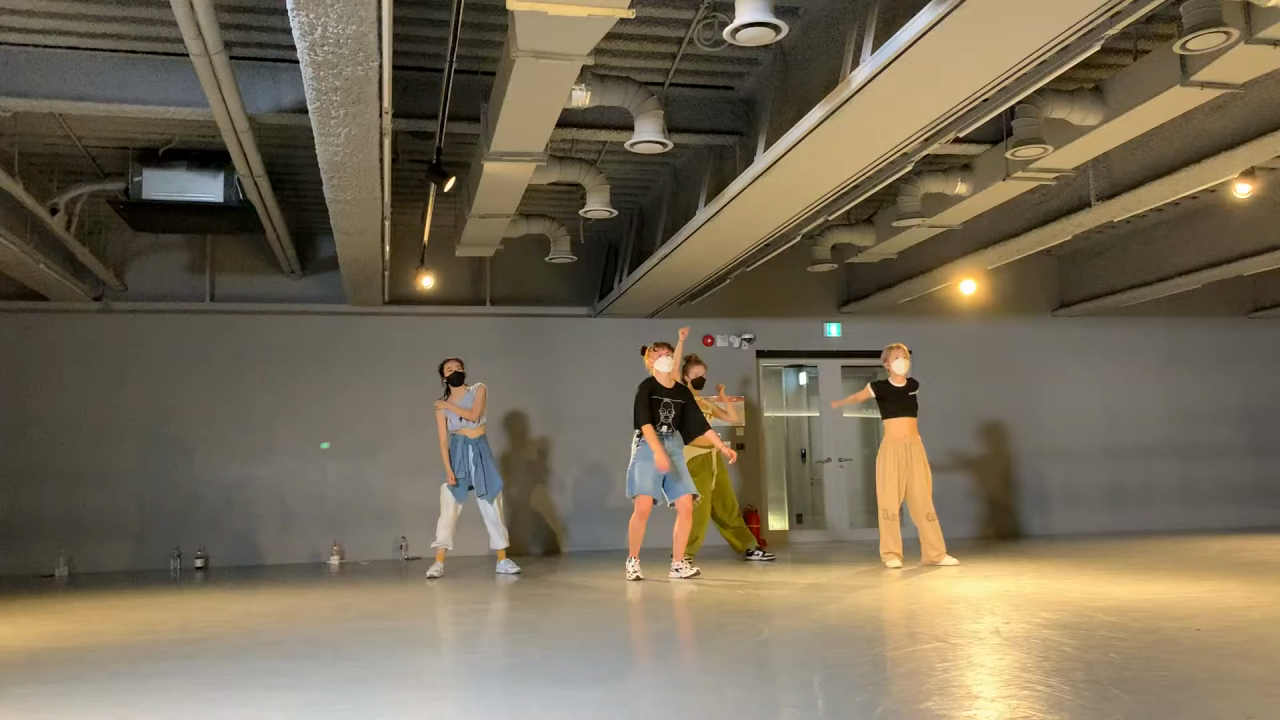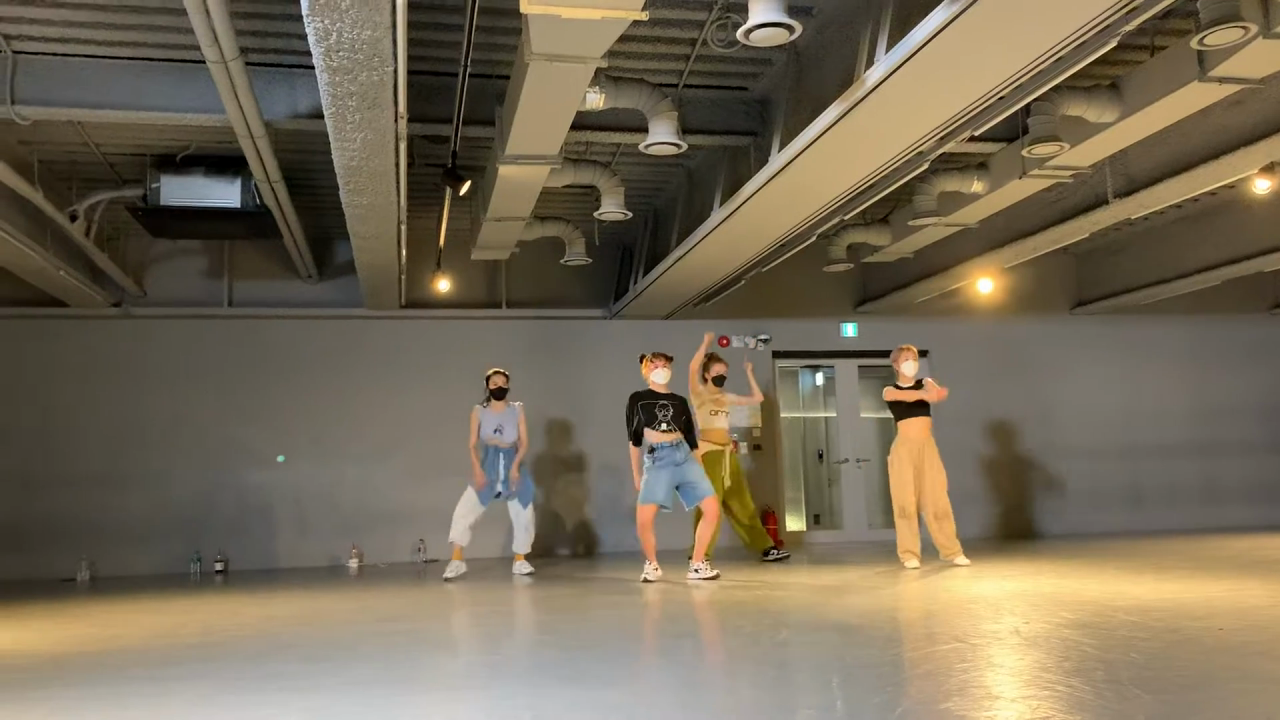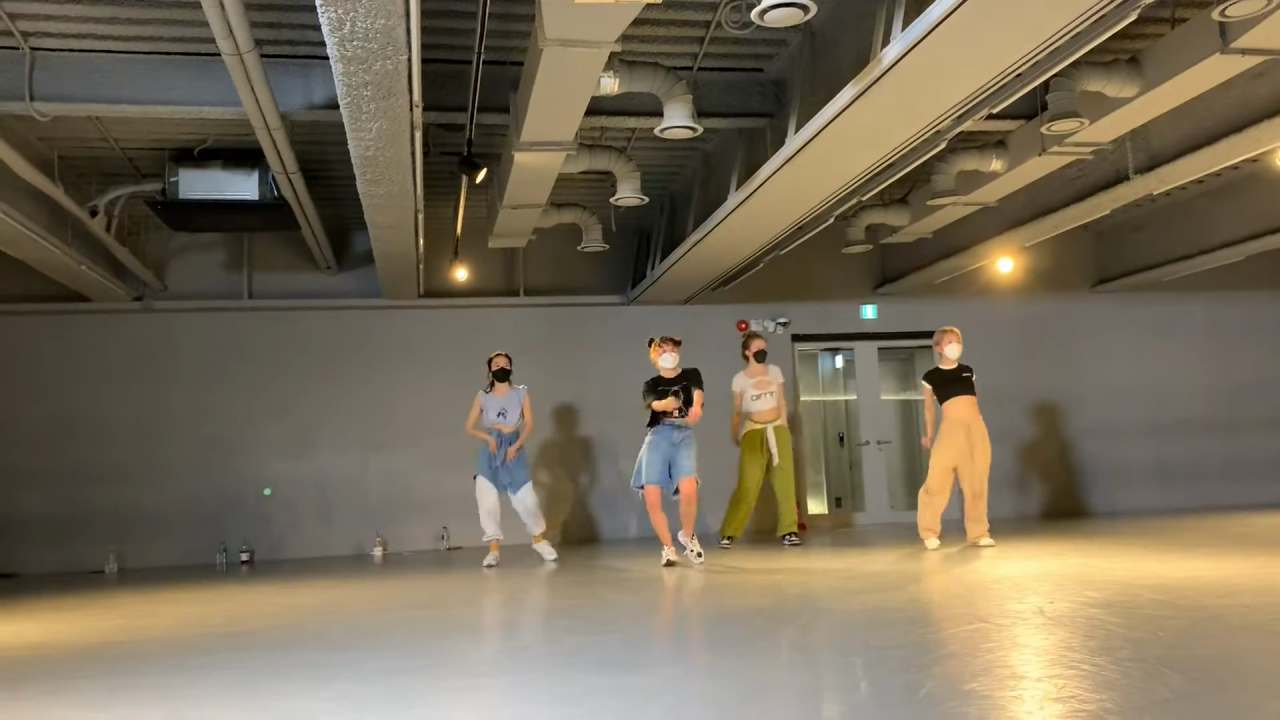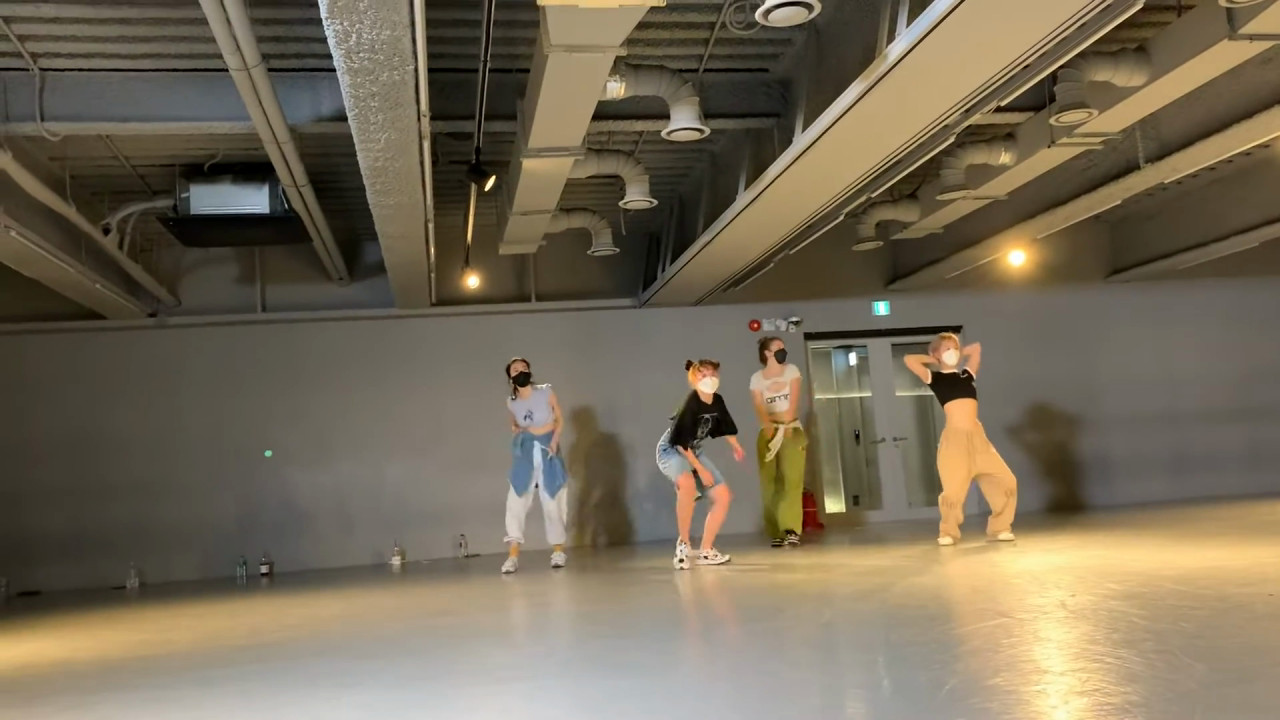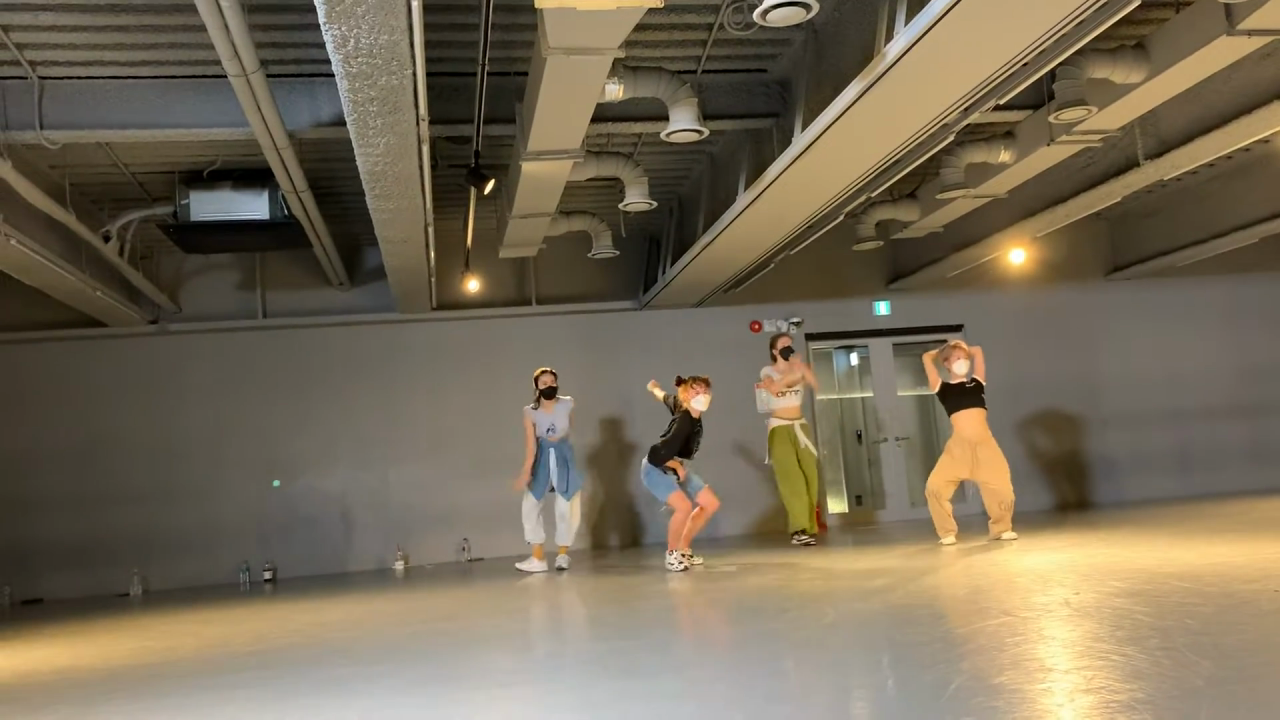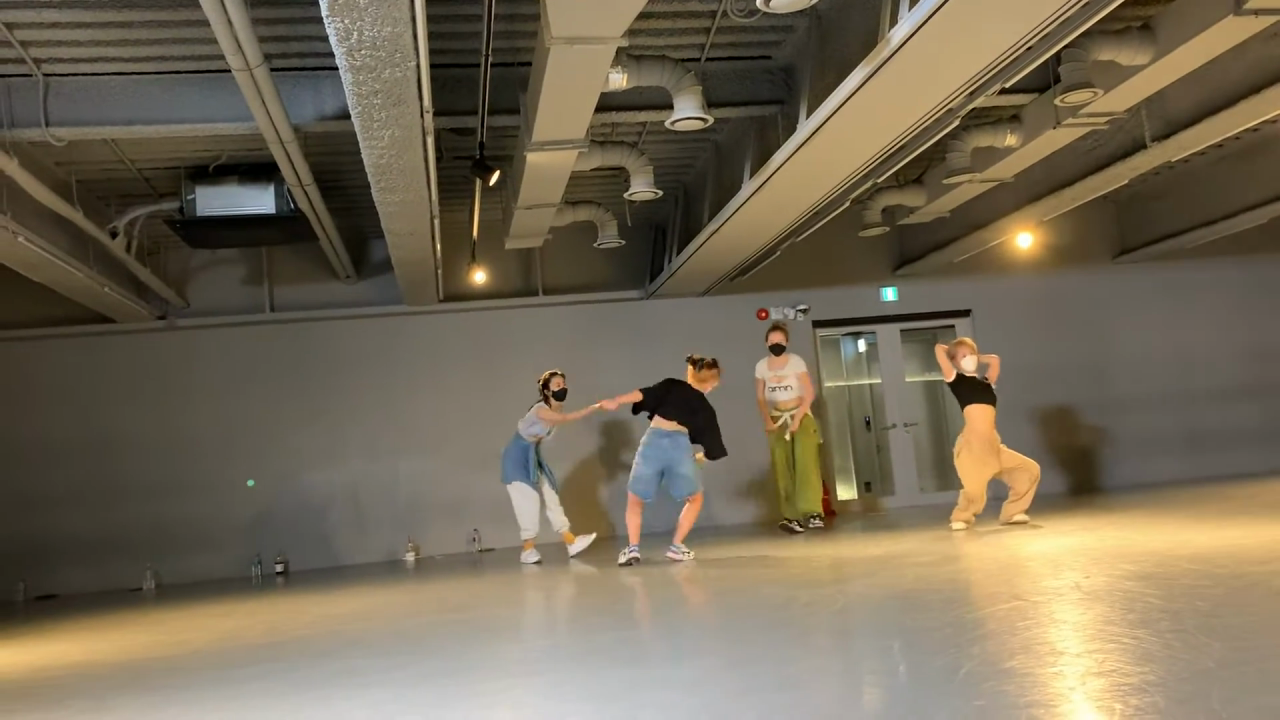
dt=0.7s
person 1, frame 1
left shoulder: (682, 391)
right shoulder: (646, 388)
left elbow: (699, 423)
right elbow: (643, 422)
left wrist: (722, 446)
right wrist: (657, 451)
left hip: (672, 447)
right hip: (647, 446)
left knee: (686, 505)
right knee: (643, 506)
left ankle: (678, 564)
right ankle: (633, 560)
person 1, frame 2
left shoulder: (680, 401)
right shoulder: (637, 399)
right elbow: (634, 439)
left wrist: (699, 472)
right wrist: (637, 474)
left hip: (684, 456)
right hip: (657, 459)
left knee: (712, 509)
right knee: (643, 519)
left ankle: (697, 564)
right ankle: (652, 564)
person 1, frame 3
left shoulder: (691, 374)
right shoulder: (651, 385)
left elbow: (698, 393)
right elbow: (654, 404)
left wrist: (696, 407)
right wrist: (667, 403)
left hip: (684, 436)
right hip: (658, 436)
left knee: (688, 489)
right knee: (651, 497)
left ankle: (688, 535)
right ankle: (668, 548)
person 1, frame 4
left shoulder: (717, 402)
right shoulder: (691, 403)
left elbow: (725, 426)
right elbow: (681, 442)
left wrist: (735, 445)
right wrist: (699, 468)
left hip: (695, 451)
right hip: (672, 451)
left knee: (723, 496)
right knee: (687, 483)
left ankle: (705, 551)
right ankle: (683, 542)
person 1, frame 5
left shoulder: (683, 406)
right shoulder: (684, 423)
left elbow: (666, 398)
right elbow: (658, 455)
left wrist: (654, 389)
right wrist: (677, 466)
left hip: (673, 466)
right hip: (656, 467)
left knee: (711, 504)
right knee: (683, 506)
left ankle: (681, 549)
right ankle: (671, 554)
person 1, frame 6
left shoulder: (672, 386)
right shoulder: (706, 409)
left elbow: (645, 394)
right elbow: (713, 450)
left wrist: (616, 401)
right wrist: (698, 458)
left hip: (652, 443)
right hip: (681, 447)
left knee: (634, 503)
right knee: (695, 500)
left ankle: (632, 548)
right ankle: (677, 545)
person 2, frame 1
left shoulder: (708, 401)
left elbow: (734, 419)
left wrist: (722, 398)
right wrist: (680, 343)
left hip: (713, 454)
right hip: (695, 455)
left knee: (727, 504)
right knee: (700, 505)
left ankle: (749, 547)
right ankle: (683, 552)
person 2, frame 2
left shoulder: (728, 397)
right shoulder: (698, 393)
left elbow: (757, 399)
right elbow: (692, 369)
left wrist: (749, 374)
right wrist: (705, 344)
left hip: (728, 452)
right hip: (708, 452)
left knee: (742, 502)
left ankle: (765, 547)
person 2, frame 3
left shoulder: (775, 371)
right shoulder: (740, 379)
left elbow: (782, 402)
right elbow: (737, 410)
left wrist: (783, 426)
right wrist: (735, 434)
left hip: (778, 429)
right hip: (753, 431)
left knee: (785, 480)
right knee: (748, 482)
left ankle: (788, 530)
right ankle: (730, 533)
person 2, frame 4
left shoulder: (791, 370)
right shoulder: (757, 378)
left elbow: (794, 399)
right elbow: (759, 408)
left wrist: (788, 421)
right wrist: (767, 425)
left hip: (792, 430)
right hip: (769, 432)
left knee: (792, 479)
right knee: (770, 484)
left ankle: (791, 530)
right ankle: (777, 532)
person 2, frame 5
left shoulder: (799, 369)
right shoulder: (768, 371)
left elbow: (814, 383)
right elbow: (772, 388)
left wrist: (800, 367)
right wrist: (794, 375)
left hip: (800, 426)
right hip: (779, 427)
left knee: (809, 478)
right knee: (790, 476)
left ankle: (807, 530)
right ankle: (798, 527)
person 2, frame 6
left shoulder: (796, 361)
right shoulder: (761, 366)
left elbow: (810, 392)
right elbow: (760, 397)
left wrist: (798, 418)
right wrist: (766, 419)
left hip: (800, 415)
right hip: (777, 419)
left knee: (805, 462)
right knee: (782, 468)
left ankle: (812, 512)
right ankle: (793, 517)
person 3, frame 1
left shoulder: (914, 385)
right shoulder: (879, 387)
right elbow: (859, 396)
right wrist: (840, 403)
left hip: (914, 447)
right hip: (892, 448)
left knee: (923, 500)
right knee: (889, 502)
left ankle: (935, 553)
right ankle: (891, 554)
person 3, frame 2
left shoulder: (924, 383)
right shoulder: (890, 390)
left elbow: (935, 391)
right elbow: (905, 396)
left wrist: (938, 392)
right wrist: (924, 393)
left hip: (927, 446)
right hip: (904, 447)
left knee: (937, 500)
right knee: (905, 500)
left ankle: (952, 551)
right ankle: (909, 554)
person 3, frame 3
left shoulder: (968, 371)
right shoulder: (932, 376)
right elbow: (929, 407)
right wrist: (928, 433)
left hip: (976, 428)
right hip: (950, 429)
left knee: (976, 483)
right knee: (936, 479)
left ankle: (978, 533)
right ankle: (929, 532)
person 3, frame 4
left shoulder: (967, 375)
right shoulder: (934, 377)
left elbow: (976, 348)
right elbow: (908, 359)
left wrist: (959, 356)
right wrist: (932, 360)
left hip: (977, 436)
right hip: (954, 438)
left knee: (1006, 481)
right knee: (953, 491)
left ankle: (1000, 528)
right ankle: (948, 532)
person 3, frame 5
left shoulder: (976, 383)
right shoulder: (942, 388)
left elbow: (978, 351)
right elbow: (926, 357)
right wrist: (943, 353)
left hip: (985, 446)
right hip: (958, 448)
left knee: (1003, 492)
right knee: (934, 487)
left ankle: (1000, 528)
right ankle: (947, 532)
person 3, frame 6
left shoulder: (987, 382)
right shoulder: (955, 379)
left elbow: (994, 359)
right elbow: (939, 349)
left wrist: (976, 356)
right wrist: (954, 352)
left hip: (992, 443)
right hip: (971, 443)
left knee: (1031, 469)
right knee: (974, 490)
left ankle: (1012, 512)
right ankle: (961, 517)
person 4, frame 1
left shoulder: (478, 390)
right shoulder: (441, 406)
left elbow: (474, 414)
right elbow: (443, 441)
left wrist: (449, 405)
right wrist: (448, 470)
left hip: (480, 451)
right hip: (457, 454)
left knee: (492, 506)
right knee: (448, 509)
left ankle: (502, 559)
right ankle: (439, 562)
person 4, frame 2
left shoulder: (517, 410)
right shoulder: (479, 412)
left elbow: (524, 442)
right elbow: (472, 445)
left wrist: (515, 465)
right wrist: (477, 470)
left hip: (512, 462)
right hip: (488, 462)
left knee: (524, 513)
right knee: (465, 508)
left ankle: (519, 560)
right ankle: (457, 561)
person 4, frame 3
left shoulder: (521, 393)
right shoulder: (483, 396)
left elbow: (529, 424)
right elbow: (469, 427)
left wrist: (517, 445)
right wrist: (487, 437)
left hip: (514, 447)
right hip: (491, 450)
left knee: (526, 499)
right knee: (488, 500)
left ankle: (540, 541)
right ankle: (494, 550)
person 4, frame 4
left shoulder: (546, 392)
right shoulder: (512, 402)
left elbow: (559, 419)
left wrist: (555, 441)
right wrist: (516, 429)
left hip: (548, 449)
right hip: (526, 451)
left knee: (553, 503)
right knee: (516, 503)
left ankle: (558, 552)
right ankle: (513, 556)
person 4, frame 5
left shoulder: (567, 404)
right shoulder: (530, 412)
right elbow: (531, 444)
right wrist: (526, 471)
left hip: (563, 455)
right hip: (542, 454)
left knee: (566, 507)
right knee: (530, 505)
left ankle: (562, 554)
right ankle: (537, 558)
person 4, frame 6
left shoulder: (556, 408)
right shoulder: (540, 410)
right elbow: (565, 419)
right wrist: (595, 407)
left hip: (532, 454)
right hip: (517, 455)
left knee: (550, 496)
right knee: (528, 500)
left ankle: (571, 541)
right ankle: (528, 549)
